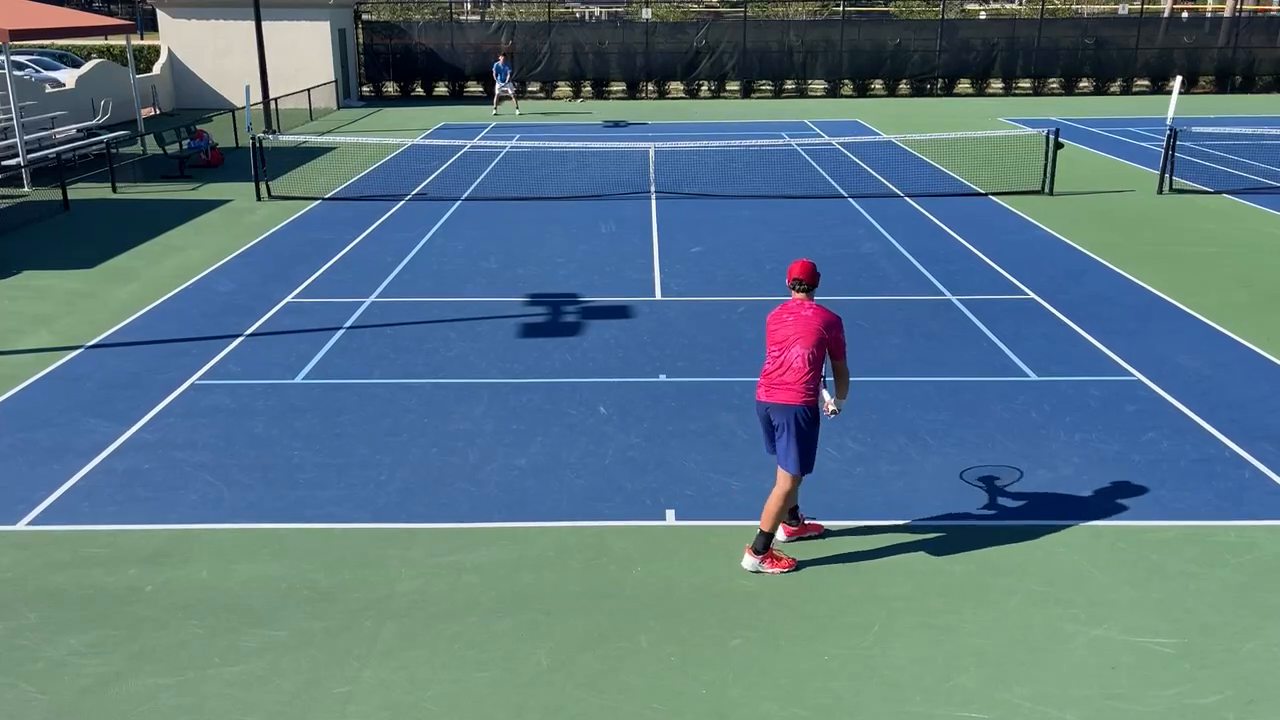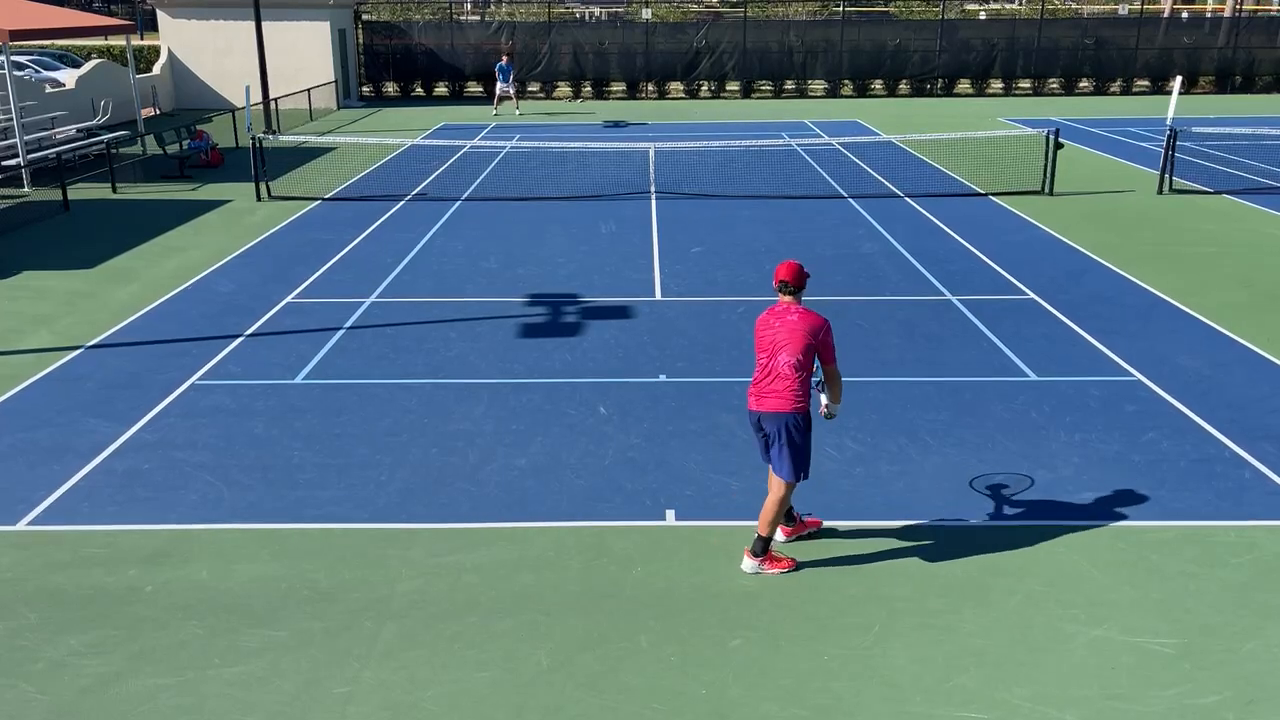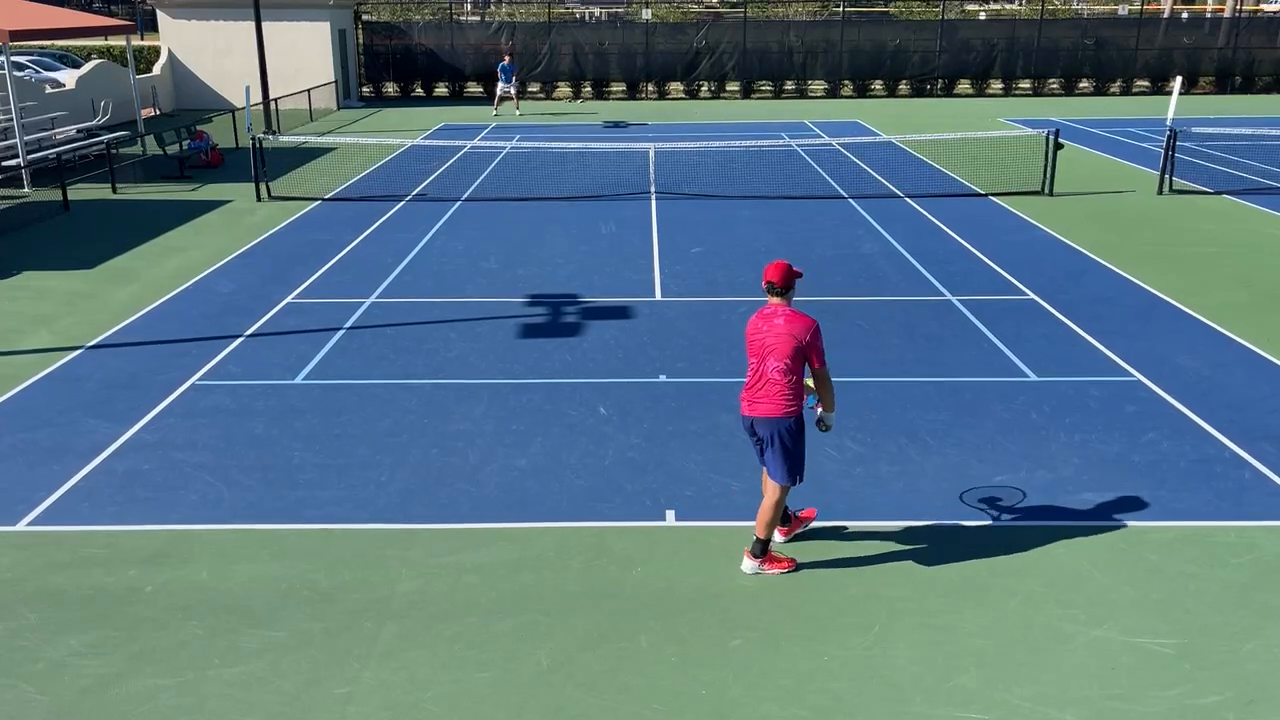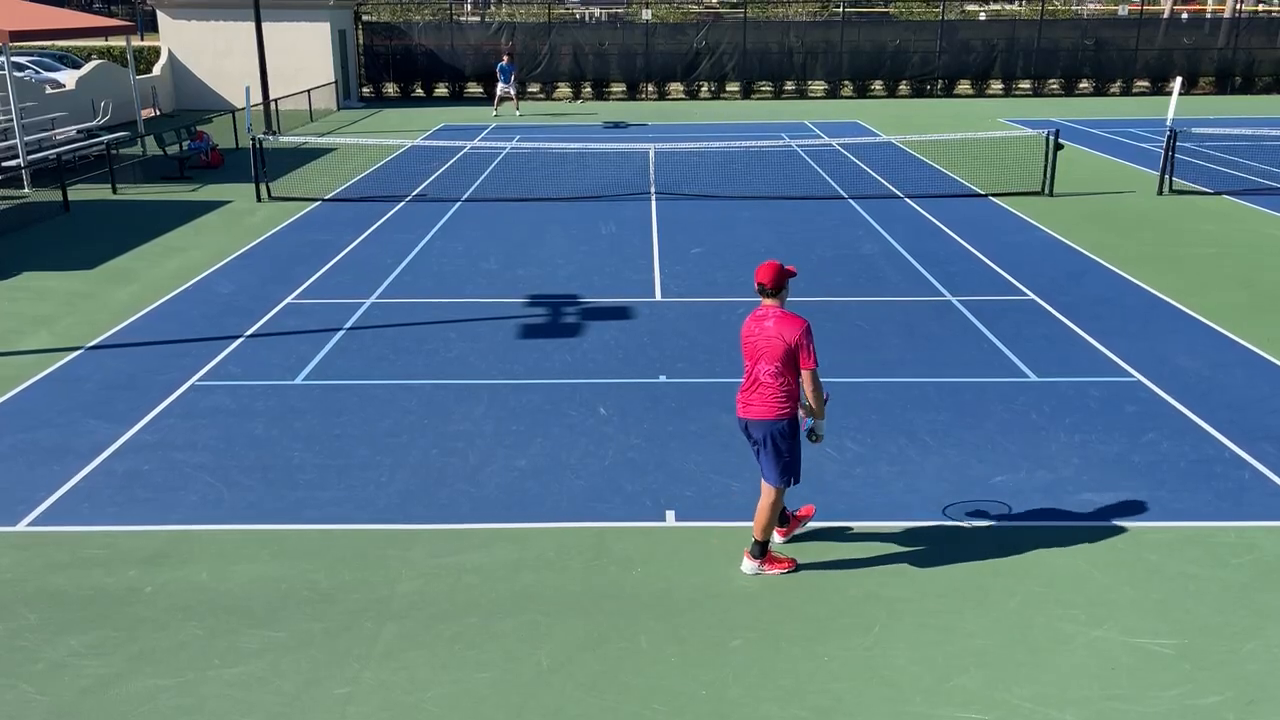
dt=0.2s
person 1, frame 1
left shoulder: (774, 316)
right shoulder: (830, 320)
right elbow: (840, 371)
right wrist: (838, 401)
left hip: (765, 398)
right hip: (797, 405)
left knee: (787, 466)
right knee: (788, 479)
left ankle: (791, 523)
right ankle: (757, 553)
person 1, frame 2
left shoulder: (762, 320)
right shoulder: (818, 324)
right elbow: (832, 375)
right wrist: (834, 405)
left hip: (756, 406)
right hip: (788, 411)
left knee: (778, 470)
right knee: (783, 484)
left ankle: (789, 523)
right ankle: (757, 555)
person 1, frame 3
left shoulder: (753, 322)
right shoulder: (807, 325)
right elbow: (822, 380)
right wrist: (828, 413)
left hip: (749, 410)
right hip: (781, 415)
left knee: (771, 472)
right knee: (778, 486)
left ankle: (785, 523)
right ankle: (756, 556)
person 1, frame 4
left shoulder: (749, 323)
right shoulder: (798, 327)
right elbow: (811, 384)
left wrist: (799, 405)
right wrist: (819, 421)
left hip: (746, 411)
right hip: (775, 417)
left knee: (771, 474)
right knee: (773, 487)
left ankle: (783, 523)
right ankle: (756, 557)
